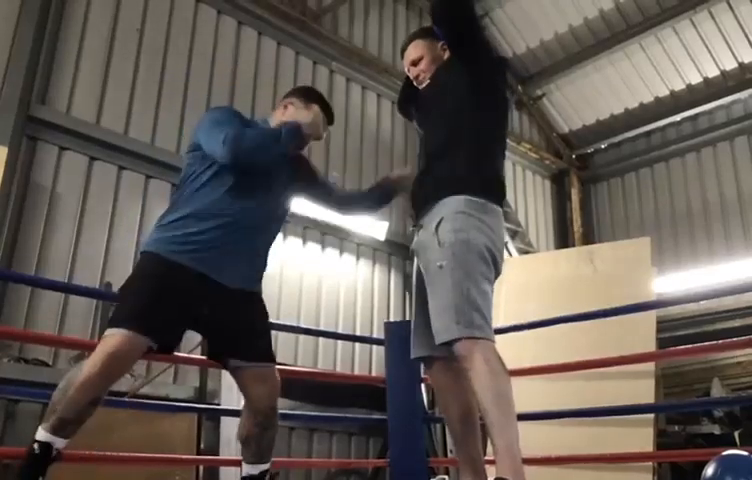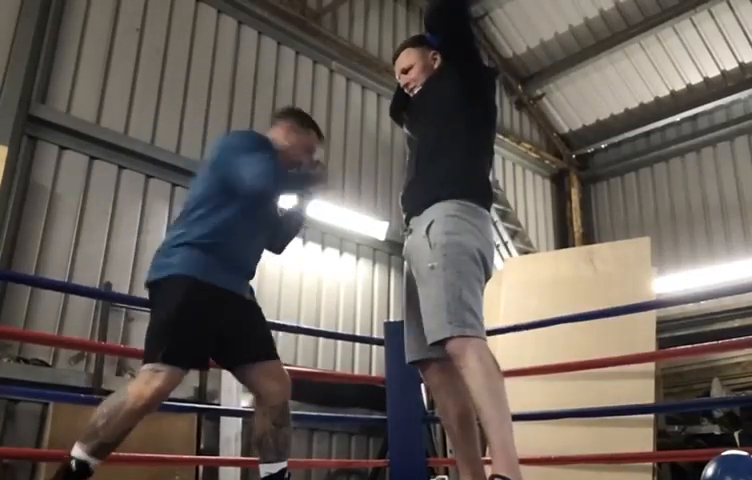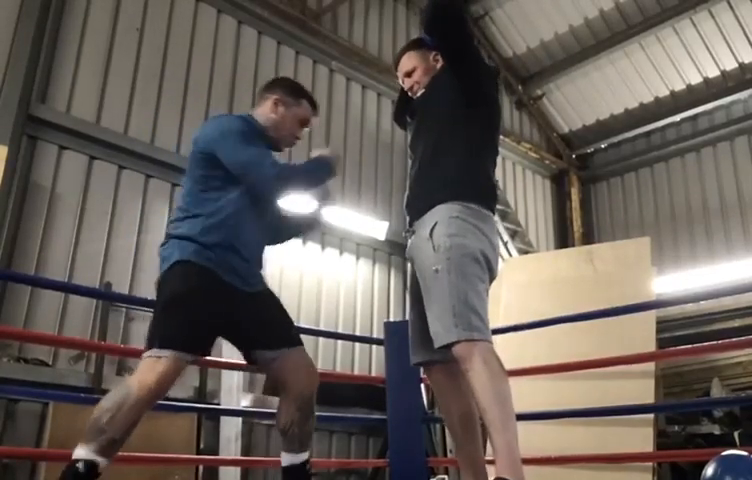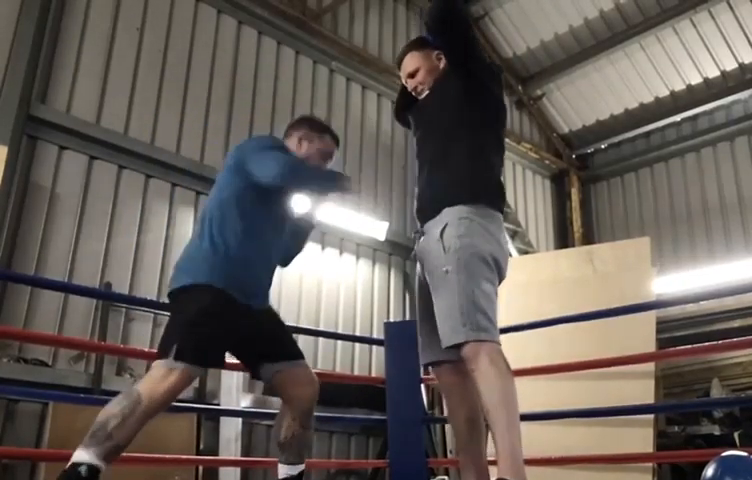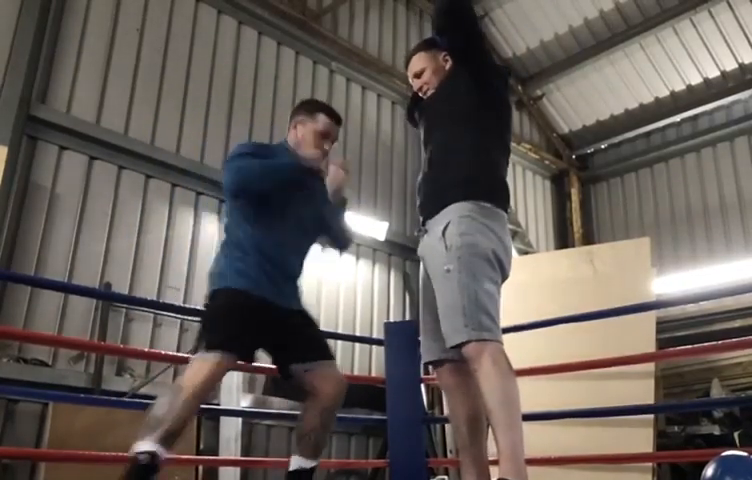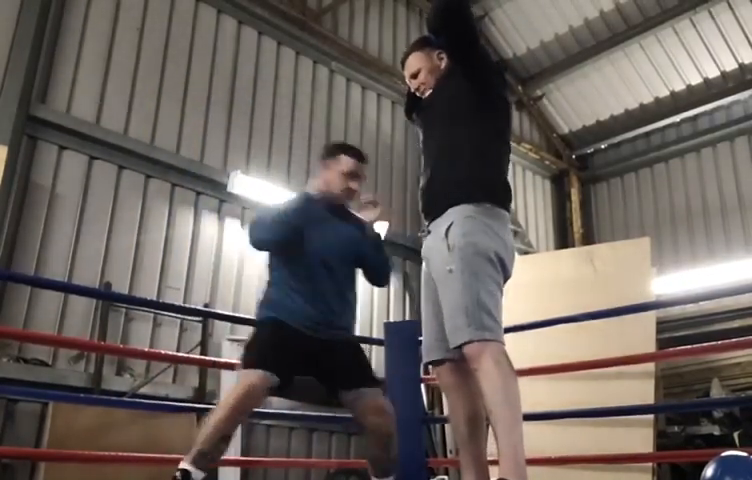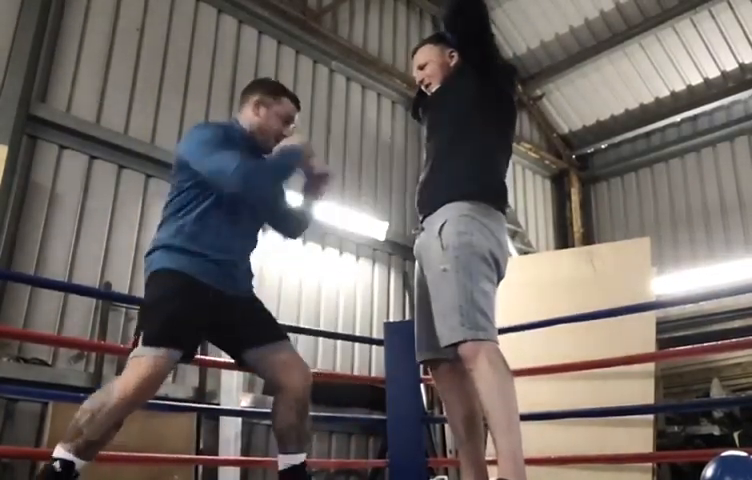
dt=0.7s
person 1, frame 1
left shoulder: (475, 71)
right shoulder: (434, 101)
right elbow: (403, 103)
left wrist: (428, 46)
right wrist: (417, 79)
left hip: (461, 216)
right hip: (434, 227)
left knee: (469, 341)
right knee: (441, 359)
person 1, frame 2
left shoulder: (466, 80)
right shoulder: (426, 108)
right elbow: (396, 110)
left wrist: (428, 43)
right wrist: (410, 86)
left hip: (450, 218)
right hip: (423, 229)
left knee: (461, 339)
right knee: (435, 362)
person 1, frame 3
left shoulder: (468, 79)
right shoulder: (429, 109)
right elbow: (399, 115)
left wrist: (426, 41)
right wrist: (411, 92)
left hip: (455, 220)
right hip: (427, 231)
left knee: (467, 342)
right knee: (439, 363)
person 1, frame 4
left shoulder: (472, 82)
right shoulder: (434, 109)
right elbow: (401, 111)
right wrist: (413, 89)
left hip: (464, 222)
right hip: (435, 232)
left knee: (475, 343)
right knee: (447, 363)
person 1, frame 5
left shoulder: (479, 80)
right shoulder: (438, 108)
right elbow: (413, 113)
right wrist: (422, 92)
left hip: (465, 220)
right hip: (437, 232)
left knee: (476, 344)
right knee: (447, 362)
person 1, frame 6
left shoulder: (475, 79)
right shoulder: (438, 106)
right elbow: (413, 109)
left hip: (469, 220)
right hip: (441, 231)
left knee: (478, 344)
right knee: (447, 361)
person 1, frame 7
left shoulder: (484, 79)
right shoulder: (444, 104)
right elbow: (419, 108)
left hip: (464, 219)
right hip: (437, 228)
left knee: (473, 343)
right knee: (444, 361)
person 2, frame 1
left shoulder: (293, 164)
right shoulder: (221, 121)
left elbow: (343, 203)
right elbow: (236, 148)
left wrist: (390, 186)
right wrist: (292, 130)
left hip: (239, 284)
right hip: (174, 261)
left knee: (264, 389)
right knee: (115, 353)
person 2, frame 2
left shoulder: (256, 177)
right shoulder: (245, 146)
left elbow: (276, 241)
right elbow: (265, 183)
left wrist: (302, 198)
right wrist: (304, 176)
left hip: (229, 290)
right hip: (188, 278)
left knee: (275, 387)
right knee: (154, 385)
person 2, frame 3
left shoulder: (262, 157)
right shoulder: (229, 129)
left elbow: (268, 230)
right elbow: (274, 180)
left wrist: (308, 222)
right wrist: (321, 166)
left hip: (245, 280)
right hip: (196, 267)
left knee: (301, 375)
right knee: (159, 372)
person 2, frame 4
left shoulder: (280, 209)
right shoulder: (258, 152)
left elbow: (281, 255)
right elbow: (280, 174)
left wrist: (306, 220)
right wrist: (335, 180)
left hip: (250, 301)
right hip: (207, 288)
left knee: (304, 389)
right knee: (165, 383)
person 2, frame 5
left shoulder: (316, 185)
right shoulder: (256, 158)
left elbow: (340, 240)
right elbow: (236, 181)
left wrist: (335, 196)
right wrist: (302, 165)
left hip: (285, 301)
right hip: (237, 290)
left knee: (331, 386)
right knee: (206, 372)
person 2, frame 6
left shoulder: (354, 228)
right shoulder: (292, 207)
left elbow: (381, 276)
right elbow: (261, 236)
left wrist: (371, 230)
right wrist: (309, 200)
left hip: (336, 336)
right hip: (283, 323)
left knee: (381, 415)
right knee: (245, 392)
person 2, frame 7
left shoulder: (259, 169)
right shoulder: (205, 137)
left elbow: (289, 226)
right elbow: (240, 179)
left wrist: (312, 197)
right wrist: (292, 156)
left hip: (232, 288)
right hip: (179, 275)
left knee: (295, 377)
right knee: (145, 376)
